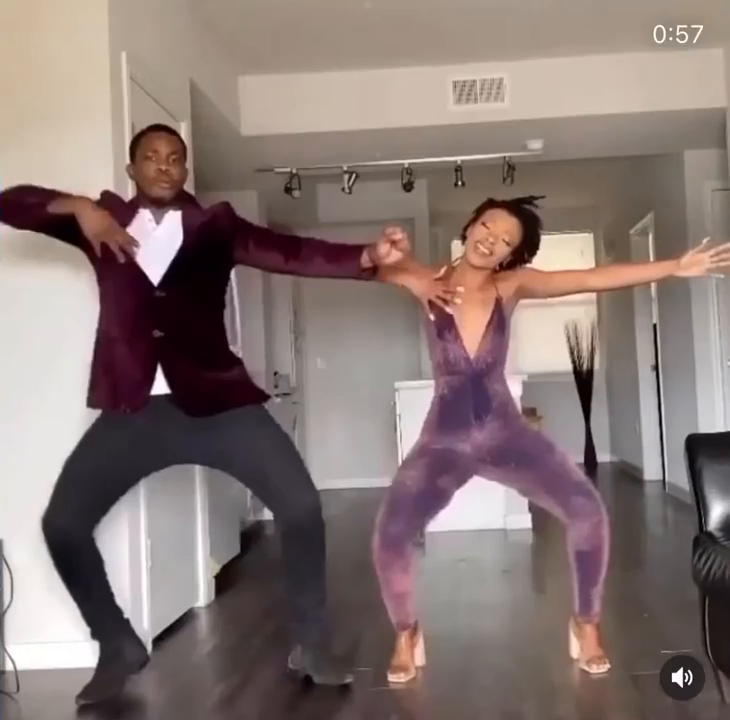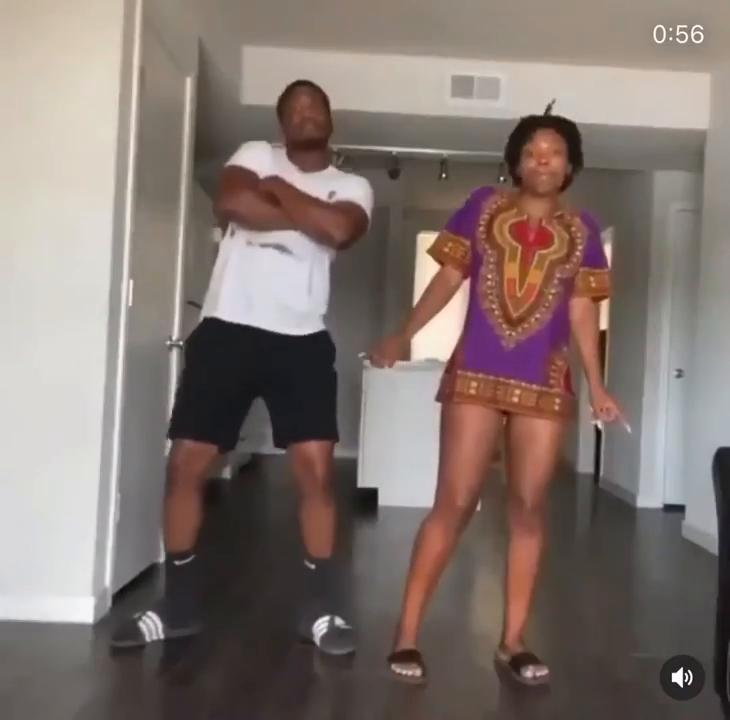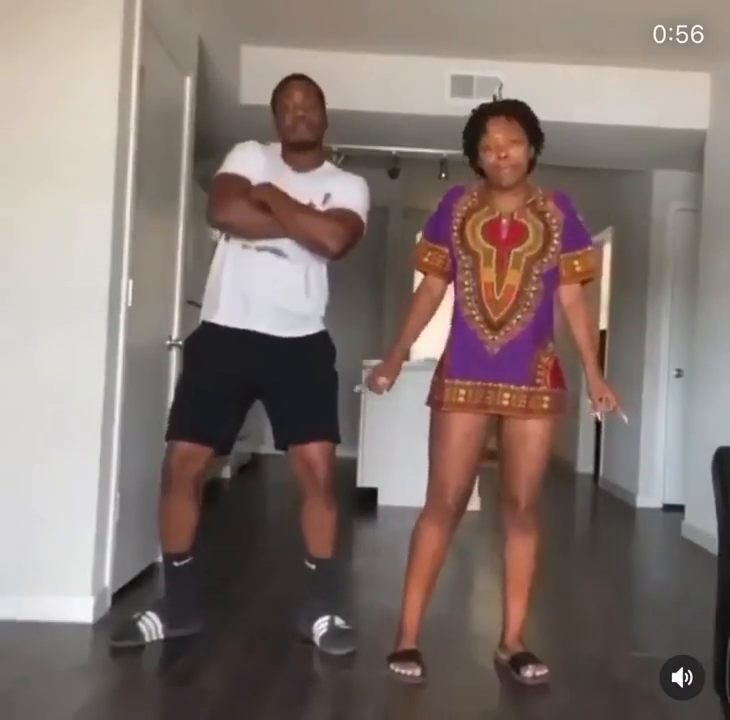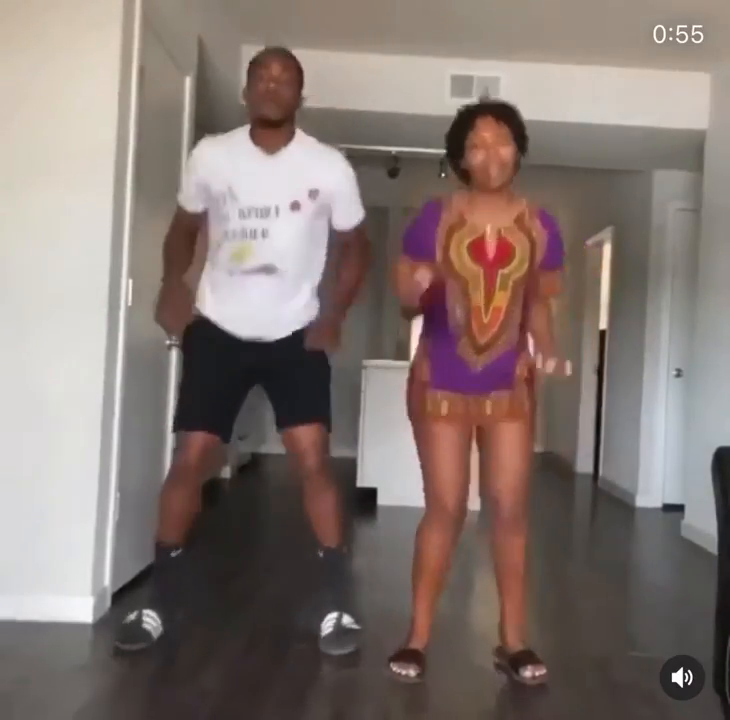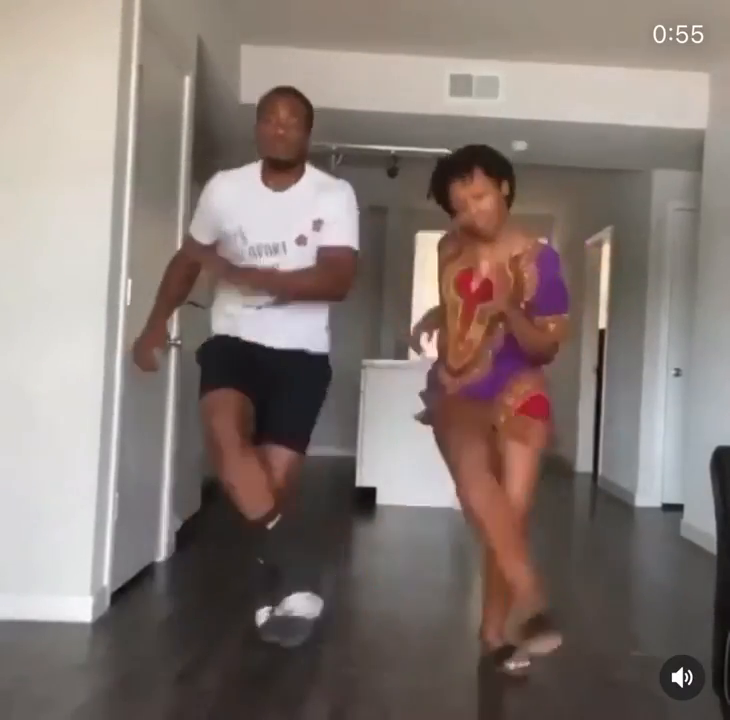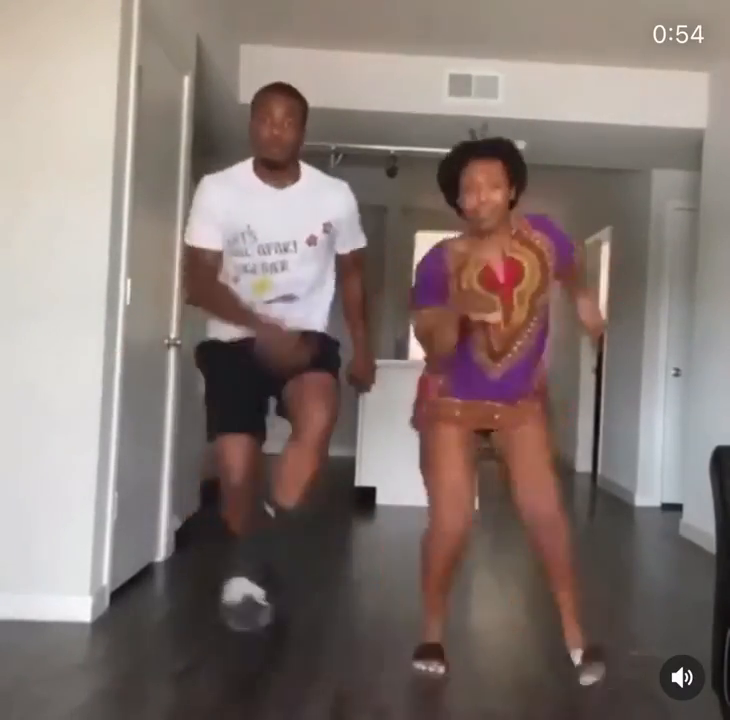
dt=0.5s
person 1, frame 1
left shoulder: (213, 226)
right shoulder: (103, 220)
left elbow: (289, 253)
left wrist: (366, 259)
right wrist: (75, 205)
left hip: (216, 400)
right hip: (133, 407)
left knee: (301, 507)
right knee: (62, 523)
left ankle: (310, 643)
right ankle: (118, 645)
person 1, frame 2
left shoulder: (353, 186)
right shoulder: (255, 154)
left elbow: (339, 230)
right elbow: (229, 203)
left wrist: (278, 191)
right wrist: (305, 216)
left hip: (300, 342)
right hip: (226, 331)
left knee: (315, 470)
right knee: (186, 463)
left ankle: (320, 607)
right ankle: (178, 603)
person 1, frame 3
left shoulder: (348, 185)
right shoulder: (248, 157)
left elbow: (335, 241)
right elbow: (223, 212)
left wrist: (271, 198)
right wrist: (300, 224)
left hip: (300, 343)
right hip: (224, 334)
left knee: (316, 471)
right knee: (181, 465)
left ankle: (321, 606)
right ankle: (179, 602)
person 1, frame 4
left shoulder: (330, 168)
right shoulder: (210, 154)
left elbow: (355, 247)
right elbow: (182, 229)
left wrist: (334, 314)
right wrist: (172, 286)
left hip: (293, 337)
right hip: (217, 331)
left knee: (313, 462)
right knee: (190, 461)
left ankle: (334, 602)
right ankle: (162, 596)
person 1, frame 5
left shoulder: (335, 195)
right shoulder: (222, 190)
left elbow: (336, 279)
right elbow: (189, 258)
left wrist: (253, 276)
right wrist: (155, 323)
left hip: (302, 354)
right hip: (235, 343)
left knee: (277, 476)
right knee: (223, 427)
left ankle: (272, 596)
right ankle: (293, 575)
person 1, frame 6
left shoulder: (335, 197)
right shoulder: (217, 190)
left elbow: (351, 273)
right elbow: (200, 283)
left wrist: (362, 349)
right wrist: (265, 329)
left hip: (305, 339)
right hip: (235, 343)
left knee: (319, 411)
right knee: (235, 475)
left ankle: (254, 562)
right ankle: (255, 581)
person 2, frame 1
left shoulder: (510, 286)
left elbow: (591, 279)
left wrist: (673, 267)
left hip: (505, 433)
right hip: (443, 440)
left knee: (587, 511)
right knee: (390, 535)
left ankle: (586, 625)
right ankle: (406, 636)
person 2, frame 2
left shoulder: (581, 229)
right shoulder: (483, 206)
left elbow: (581, 310)
right elbow: (448, 278)
left wrist: (596, 384)
right wrist: (400, 337)
left hip: (544, 385)
right hip: (476, 376)
left knee: (528, 509)
right knee: (454, 503)
left ankle: (512, 641)
right ankle: (406, 634)
person 2, frame 3
left shoulder: (557, 211)
right shoulder: (455, 206)
left elbow: (572, 296)
right elbow: (431, 288)
left wrist: (593, 371)
right wrist: (396, 357)
left hip: (533, 379)
right hip: (462, 377)
left knee: (521, 508)
right knee: (444, 503)
left ankle: (511, 639)
right ankle: (407, 635)
person 2, frame 4
left shoulder: (540, 226)
right shoulder: (434, 218)
left elbow: (538, 303)
right elbow: (410, 301)
left wrist: (547, 349)
right wrist: (413, 288)
left hip: (508, 385)
right hip: (441, 385)
left knee: (509, 513)
right knee: (445, 510)
left ankle: (513, 640)
right ankle: (417, 636)
person 2, frame 5
left shoulder: (540, 262)
right shoulder: (452, 247)
left elbow: (547, 345)
left wrist: (516, 323)
right wrist: (431, 320)
left hip: (516, 398)
right hip: (454, 393)
left knee: (507, 520)
right knee: (474, 470)
left ankle: (493, 635)
right ankle: (533, 605)
person 2, frame 6
left shoulder: (541, 235)
right shoulder: (441, 261)
left elbow: (568, 269)
right elbow: (434, 344)
left wrist: (582, 298)
right wrist: (456, 314)
left hip: (518, 398)
right hip: (451, 397)
left knee: (543, 514)
right knee: (450, 525)
left ankle: (575, 634)
right ankle: (432, 632)
